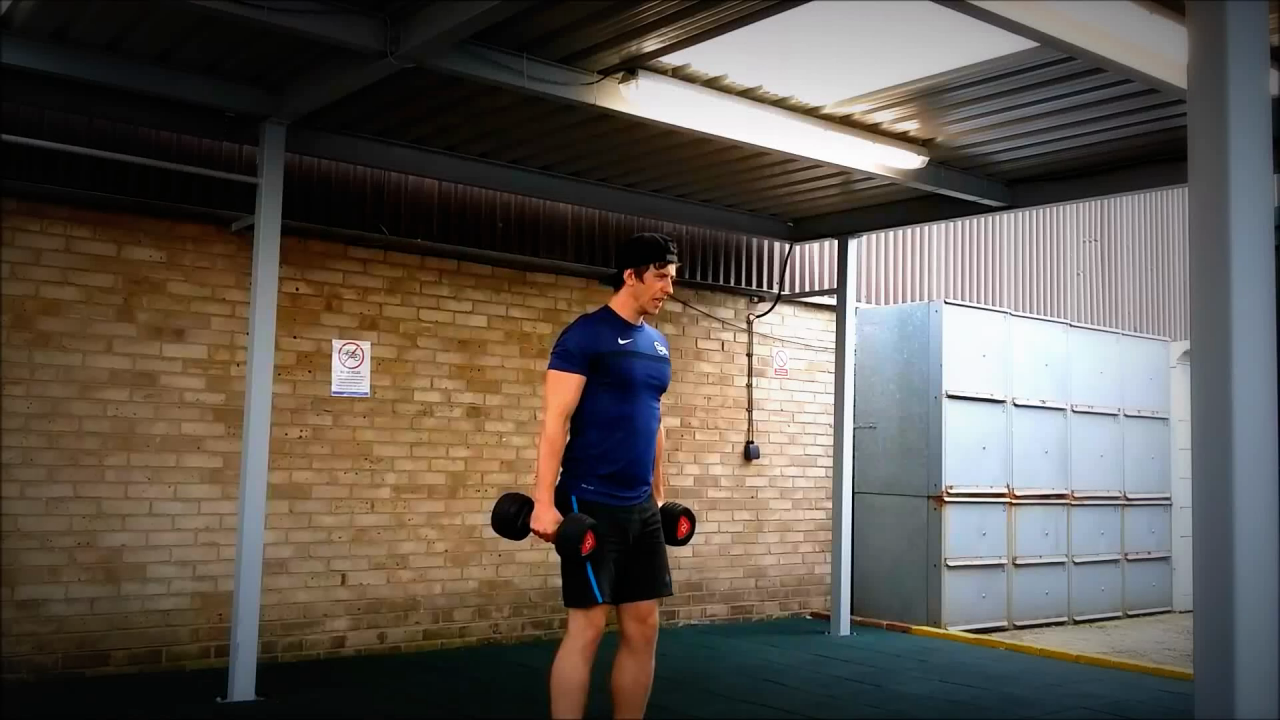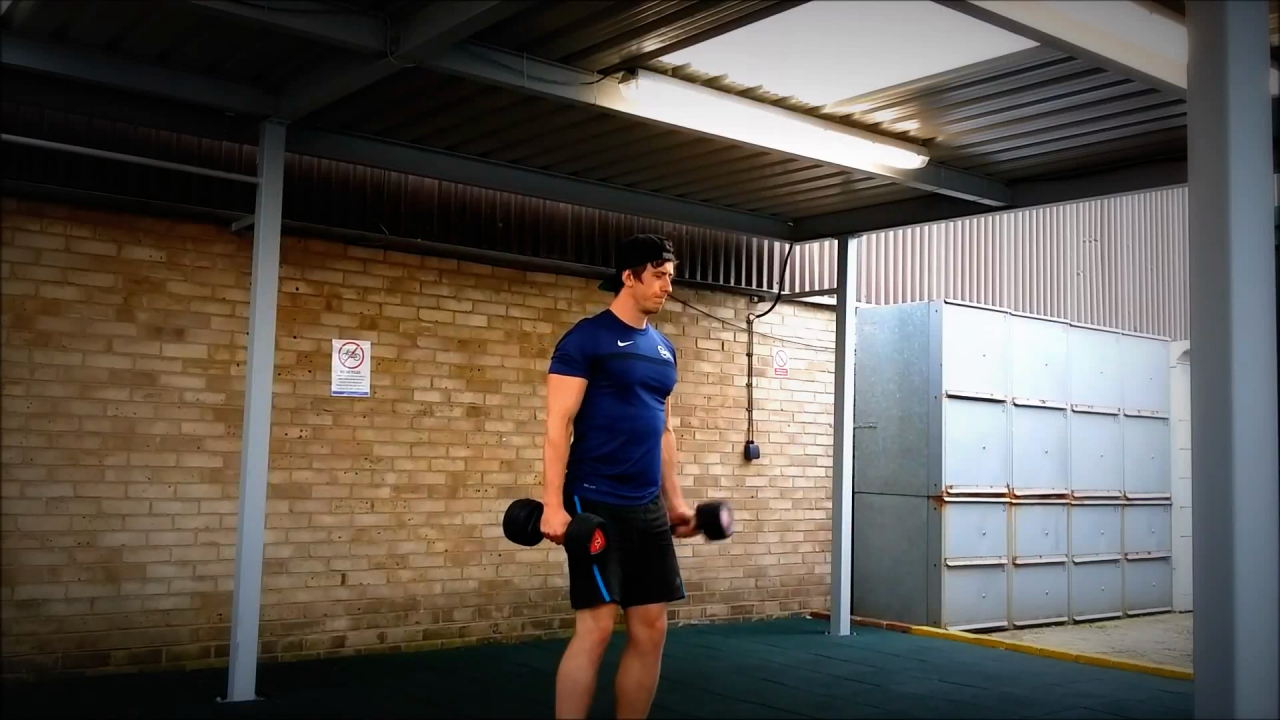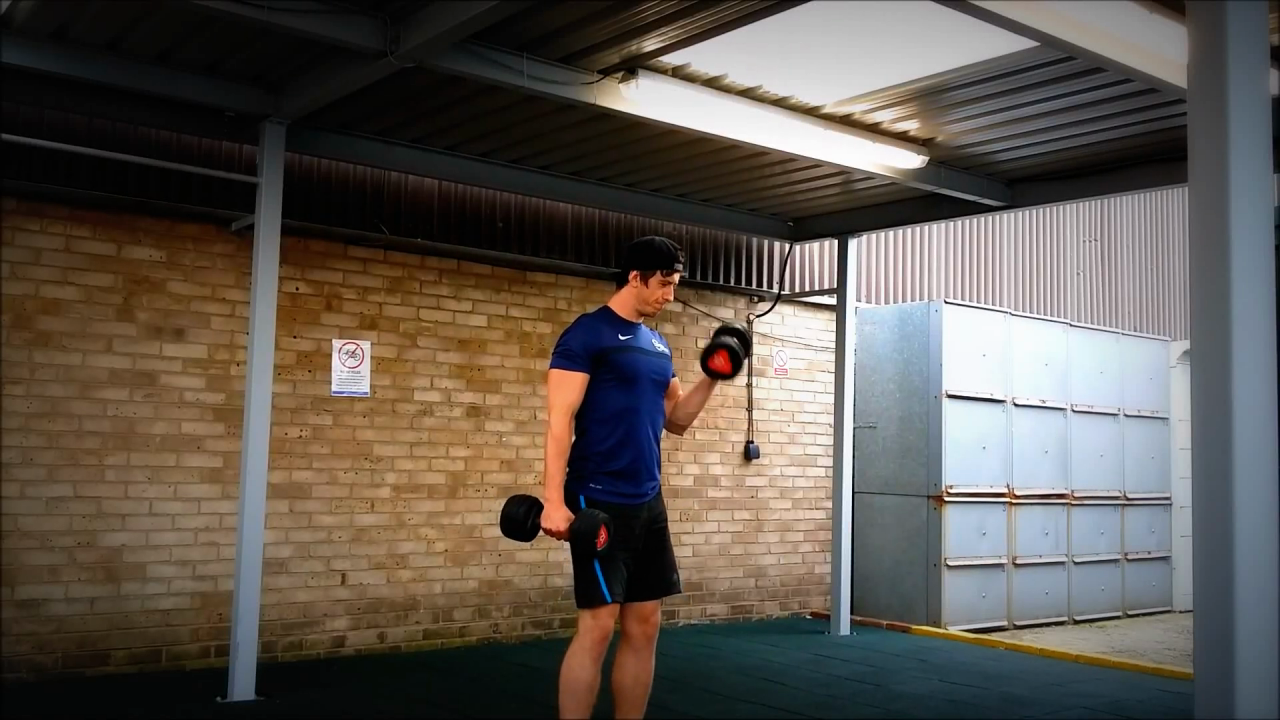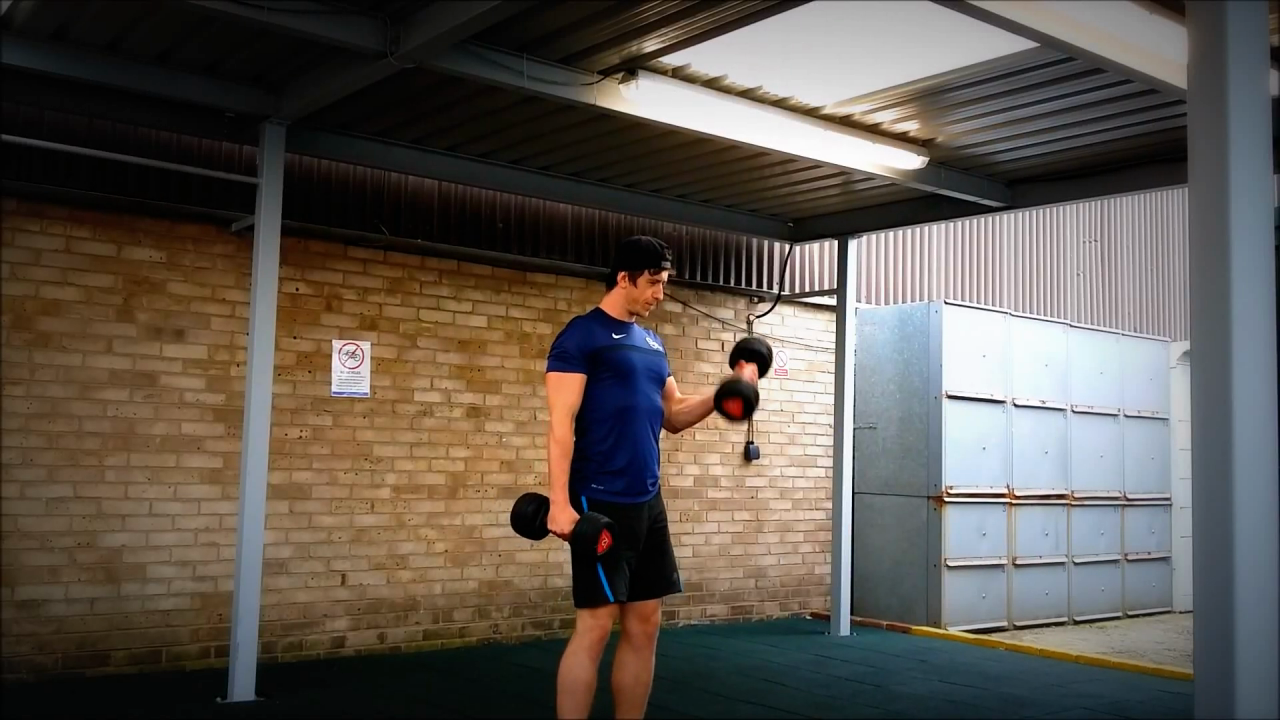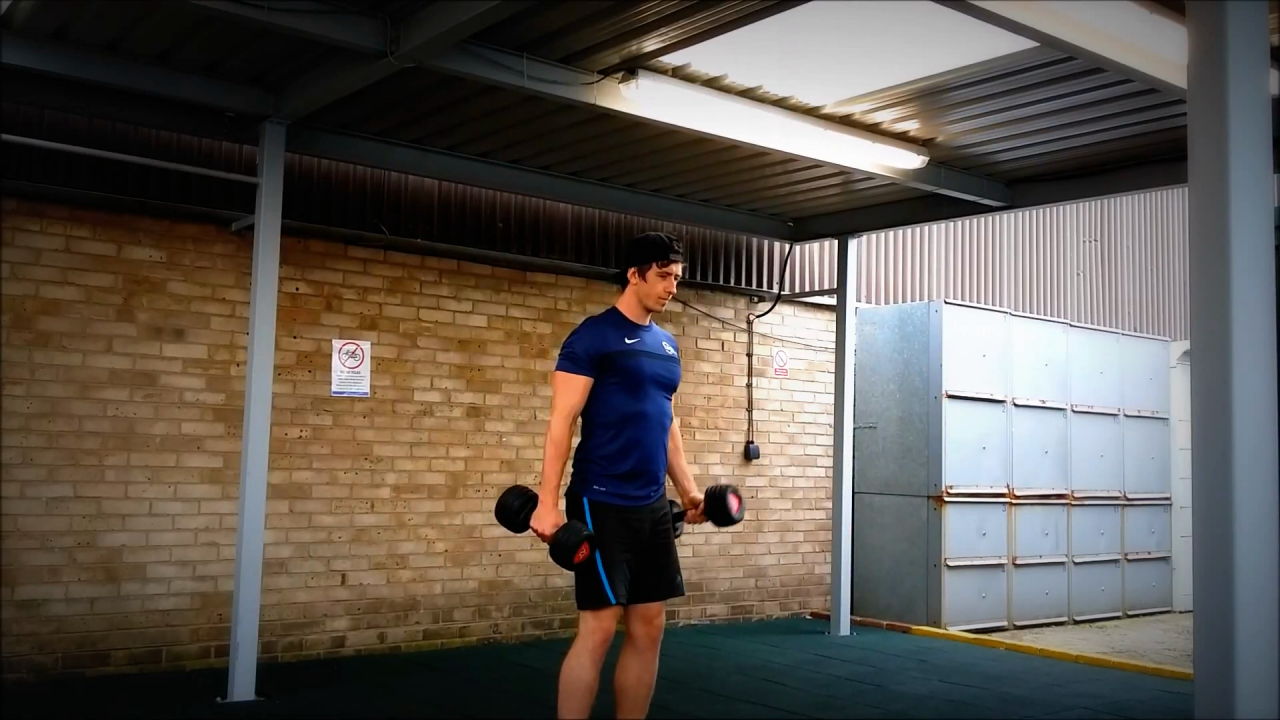
dt=0.5s
person 1, frame 1
left shoulder: (657, 344)
right shoulder: (586, 336)
right elbow: (555, 420)
left wrist: (658, 493)
right wrist: (545, 501)
left hip: (639, 505)
right hip: (590, 502)
left knee: (643, 628)
right knee: (587, 627)
person 1, frame 2
left shoulder: (663, 349)
right shoulder: (587, 339)
right elbow: (559, 424)
left wrist: (675, 499)
right wrist: (554, 504)
left hip: (646, 506)
right hip: (595, 502)
left knee: (650, 629)
right knee: (595, 629)
person 1, frame 3
left shoulder: (657, 344)
right shoulder: (587, 334)
left elbow: (675, 418)
right elbow: (560, 420)
left wrist: (711, 378)
right wrist: (554, 499)
left hip: (648, 501)
right hip: (598, 502)
left knee: (644, 626)
right knee: (598, 626)
person 1, frame 4
left shoulder: (651, 342)
right shoulder: (581, 336)
left elbow: (673, 413)
right elbow: (561, 422)
right wrist: (560, 501)
left hip: (647, 500)
right hip: (600, 501)
left knee: (644, 624)
right knee: (595, 624)
person 1, frame 5
left shoulder: (667, 344)
right shoulder: (594, 337)
right elbow: (562, 419)
left wrist: (688, 489)
right wrist: (547, 502)
left hip: (651, 504)
right hip: (603, 503)
left knee: (648, 629)
right knee: (599, 628)
